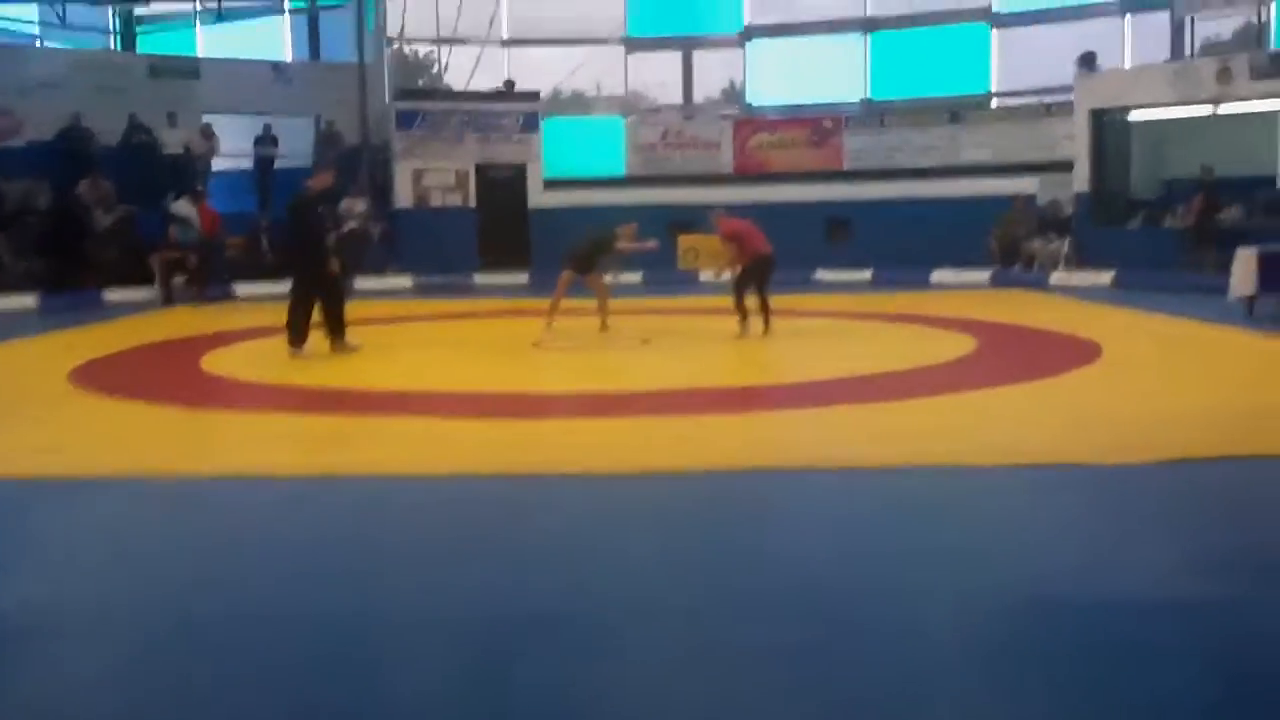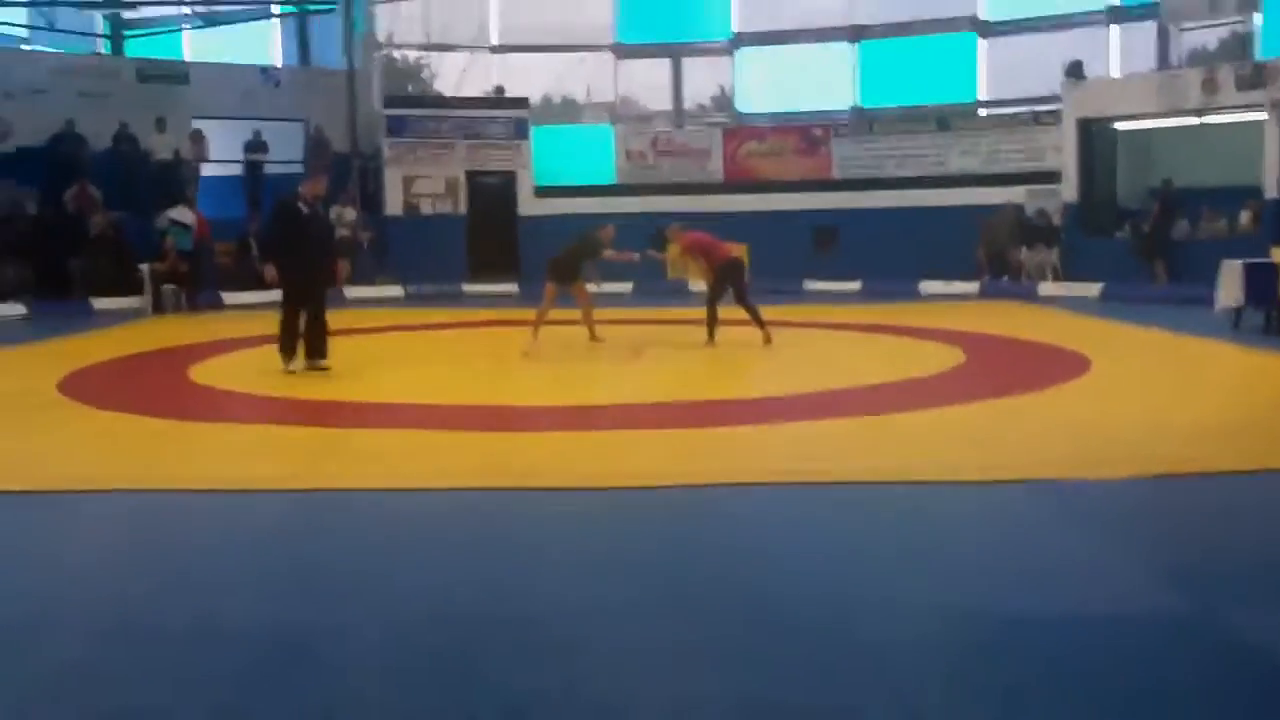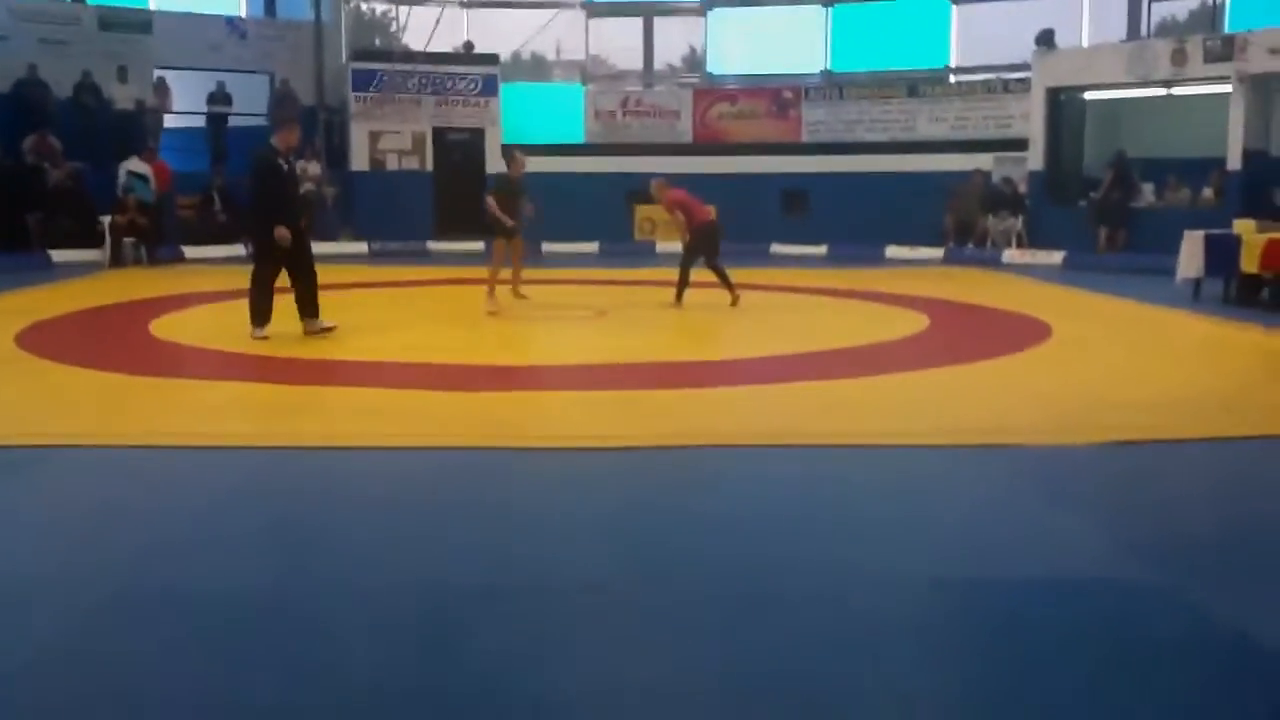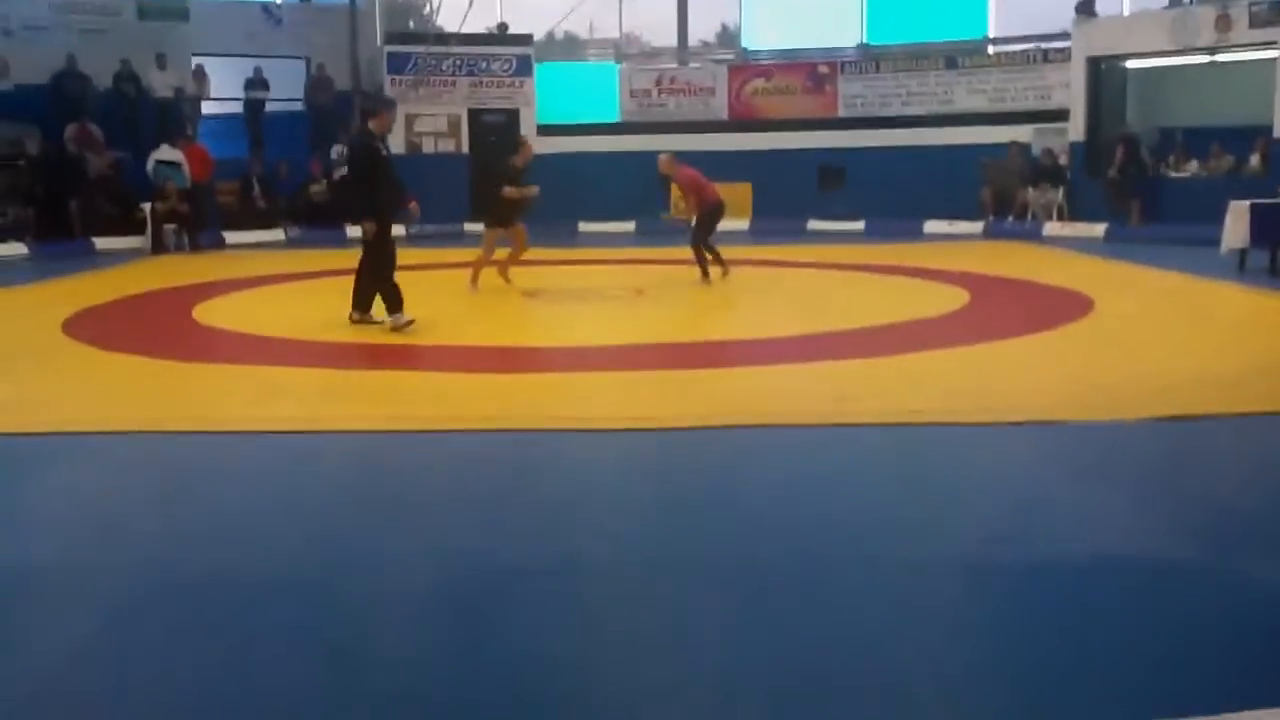
dt=0.7s
person 1, frame 1
left shoulder: (317, 198)
right shoulder: (305, 201)
right elbow: (313, 234)
left wrist: (329, 257)
right wrist: (328, 258)
left hip: (318, 258)
right hip: (307, 260)
left knee: (334, 296)
right knee: (303, 302)
left ankle: (337, 338)
right ankle: (296, 343)
person 1, frame 2
left shoulder: (319, 208)
right shoulder: (287, 205)
left elbow: (328, 239)
right elbow: (271, 236)
left wrist: (337, 261)
right wrist: (269, 262)
left hip: (317, 270)
right hip: (293, 271)
left knee: (317, 314)
right knee: (291, 312)
left ankle: (315, 356)
right ankle: (288, 355)
person 1, frame 3
left shoulder: (285, 157)
right shoulder: (264, 160)
right elbow: (259, 198)
left wrist: (296, 222)
right wrist: (275, 226)
left hip: (291, 228)
right hip: (270, 230)
left knee: (305, 272)
right knee: (264, 276)
left ankle: (310, 320)
right ankle: (259, 323)
person 1, frame 4
left shoulder: (378, 142)
right shoulder: (362, 144)
right elbow: (358, 184)
left wrist: (406, 201)
right wrist: (365, 218)
left hip: (382, 213)
right hip: (373, 216)
left knee: (372, 262)
right knee: (383, 262)
left ankle: (360, 310)
right ankle: (395, 313)
